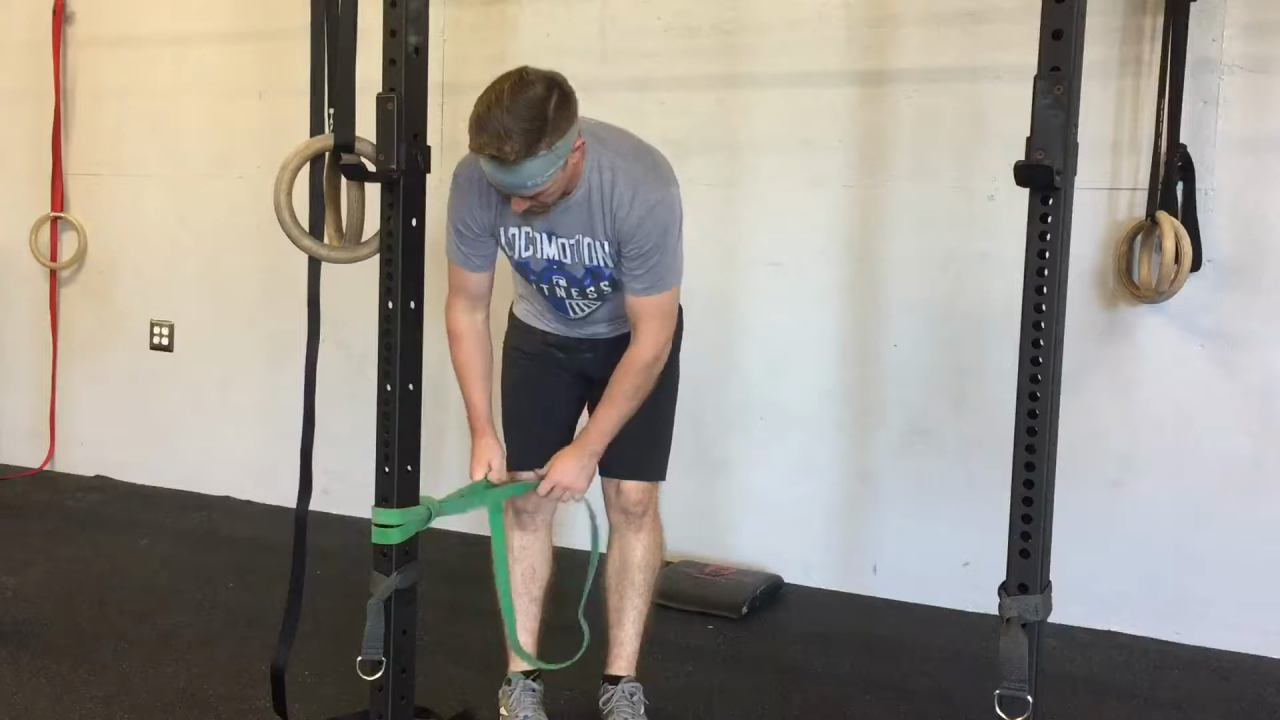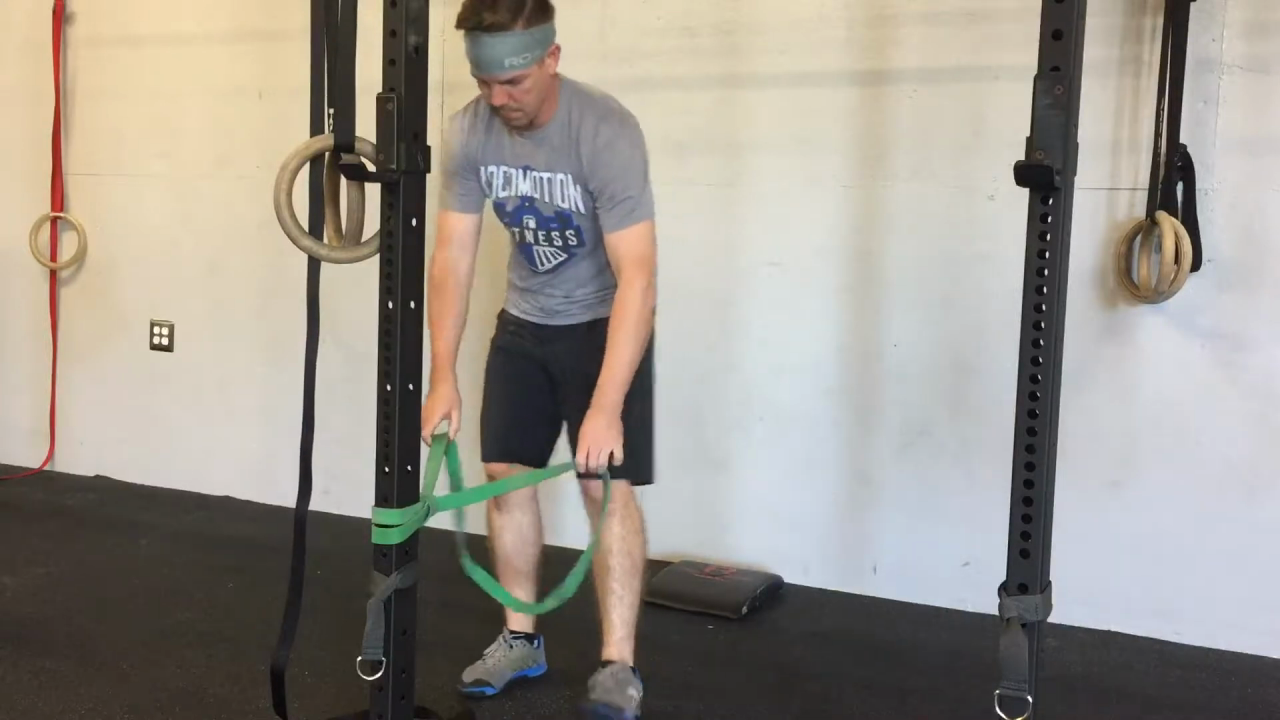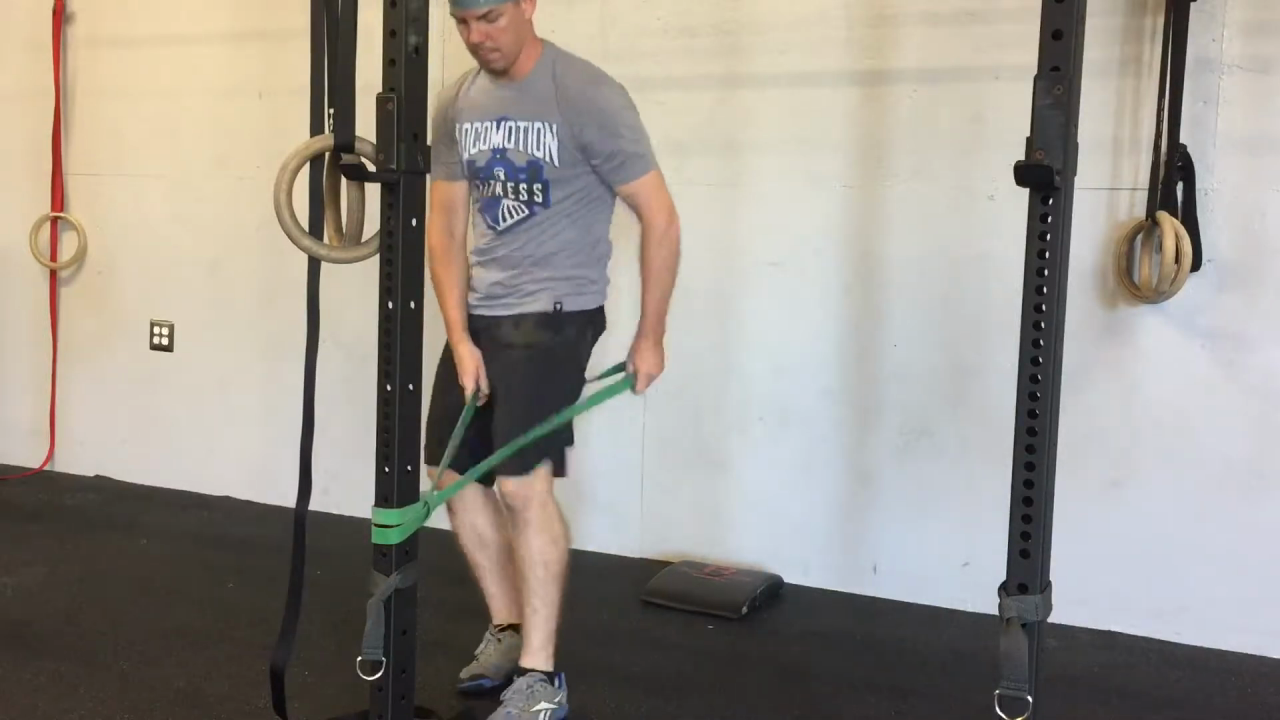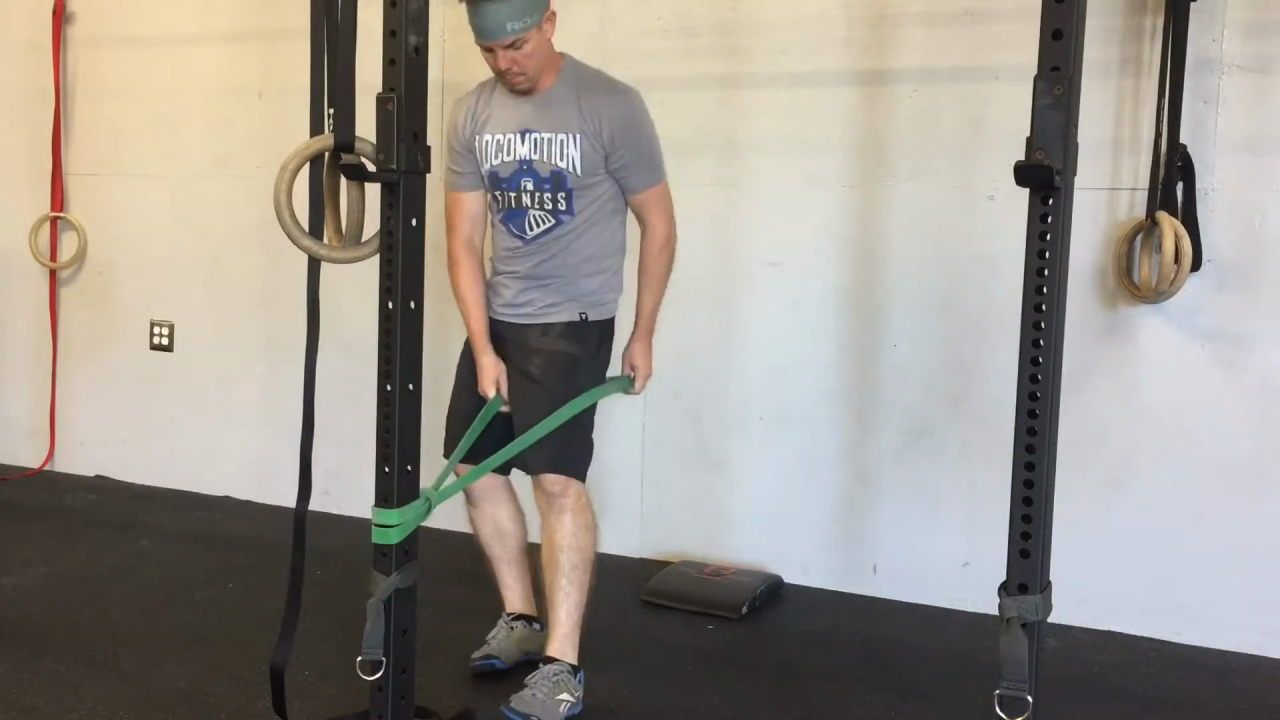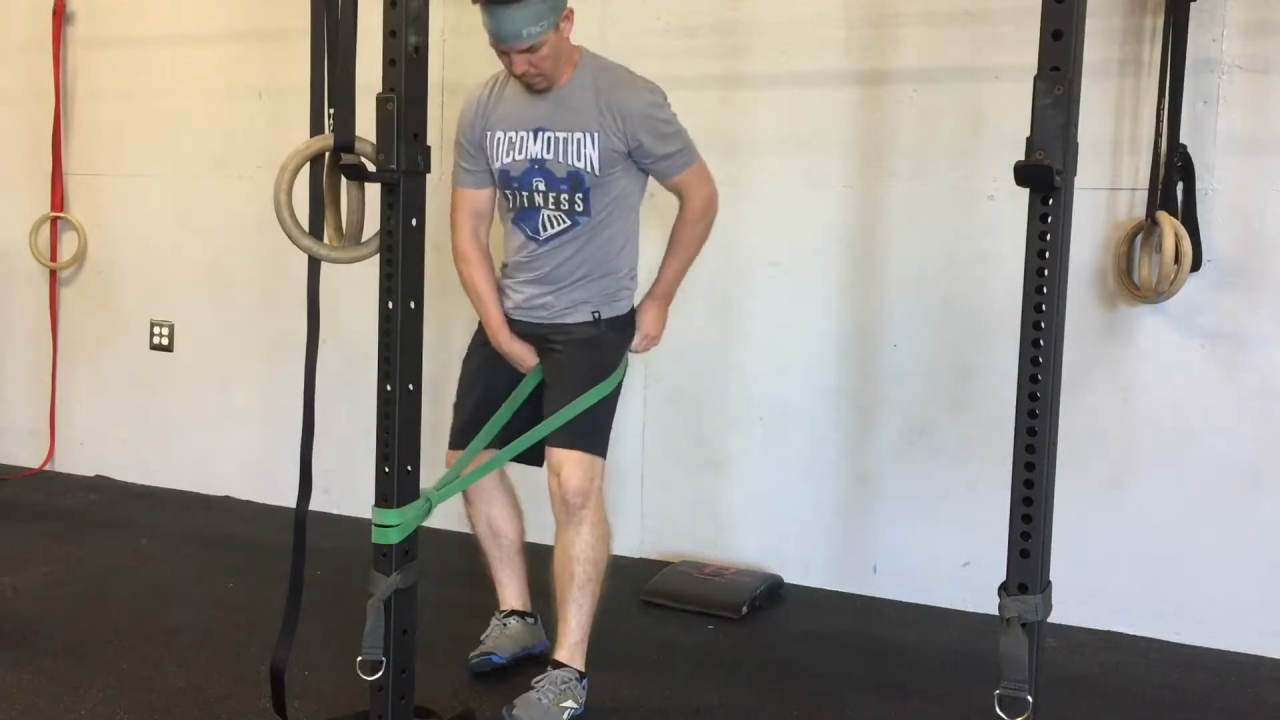
dt=1s
person 1, frame 1
left shoulder: (642, 187)
right shoulder: (475, 181)
left elbow: (651, 341)
right elbow: (467, 308)
left wrist: (588, 447)
right wrist: (483, 433)
left hip: (633, 335)
right hip: (541, 335)
left knee: (632, 498)
right knee: (526, 495)
person 1, frame 2
left shoulder: (605, 132)
right shoulder: (468, 131)
left elbow: (636, 276)
right elbow: (453, 255)
left wrist: (607, 407)
right wrist: (442, 377)
left hip: (603, 320)
right hip: (524, 319)
left knee: (606, 484)
right knee: (506, 477)
right ankle: (521, 639)
person 1, frame 3
left shoulder: (587, 95)
right shoulder: (456, 105)
left elbow: (657, 215)
right elbow: (445, 227)
left wrist: (649, 335)
right wrist: (460, 339)
left hip: (557, 310)
right hip: (483, 311)
left knee: (520, 483)
right knee: (451, 472)
right ankle: (508, 629)
person 1, frame 4
left shoulder: (611, 107)
right shoulder: (472, 114)
left elbow: (658, 224)
right elbow: (463, 239)
left wrist: (643, 335)
right wrist: (481, 348)
left hip: (573, 323)
right hip: (498, 321)
left knee: (558, 480)
right knee: (477, 473)
right ankle: (521, 619)
person 1, frame 5
left shoulder: (628, 101)
right shoulder: (482, 108)
left elbow: (700, 197)
right elbow: (468, 231)
left wrist: (658, 300)
right wrist: (501, 333)
left hip: (590, 324)
right hip: (509, 320)
left knee: (574, 484)
right knee: (472, 462)
right ankle: (517, 616)
